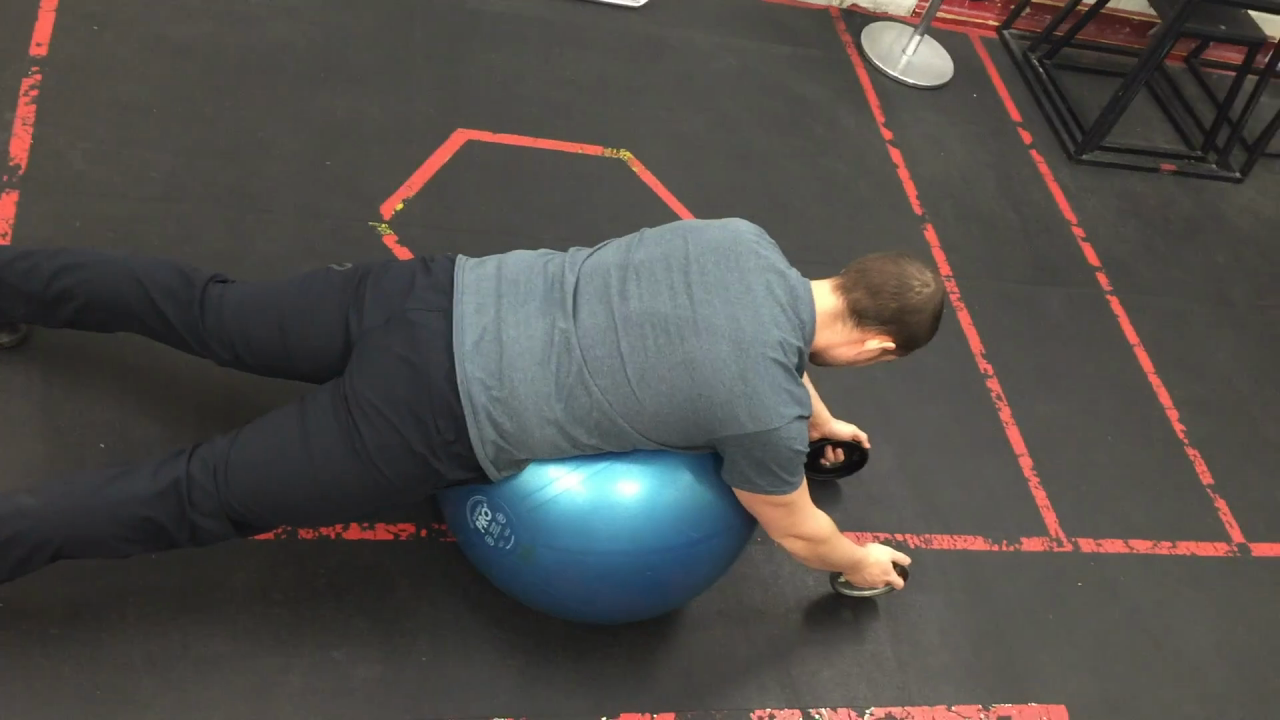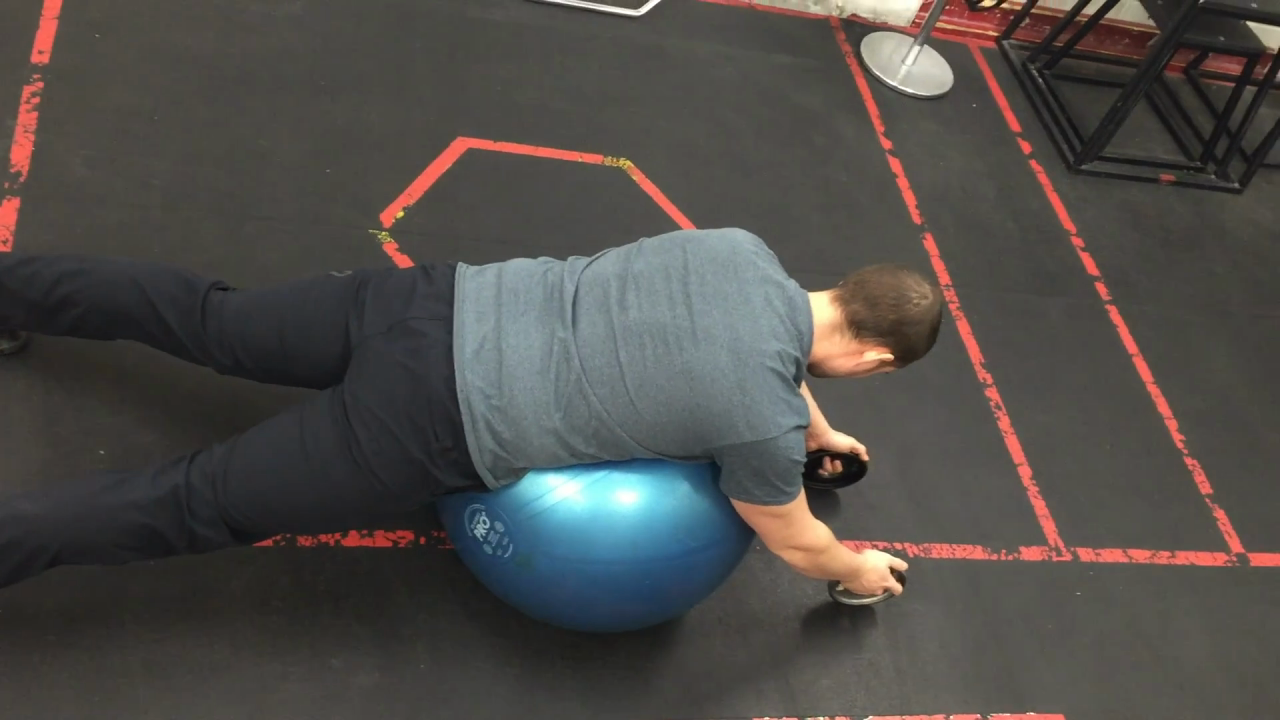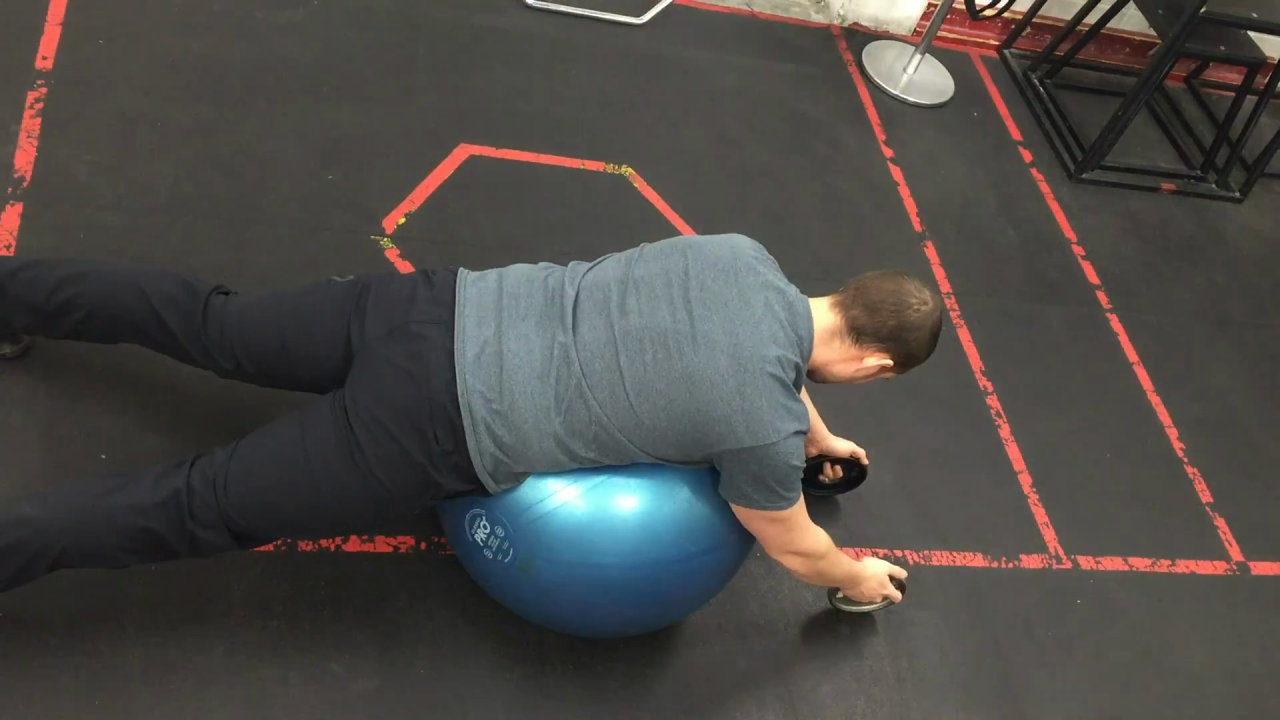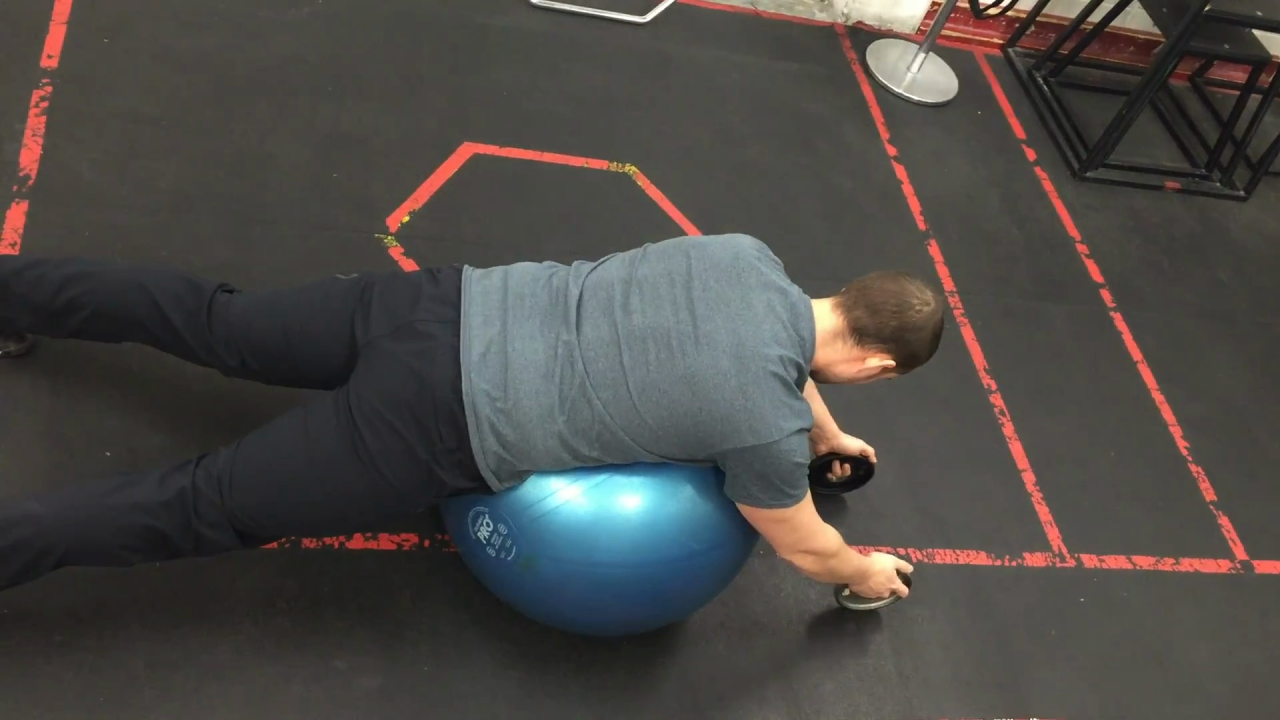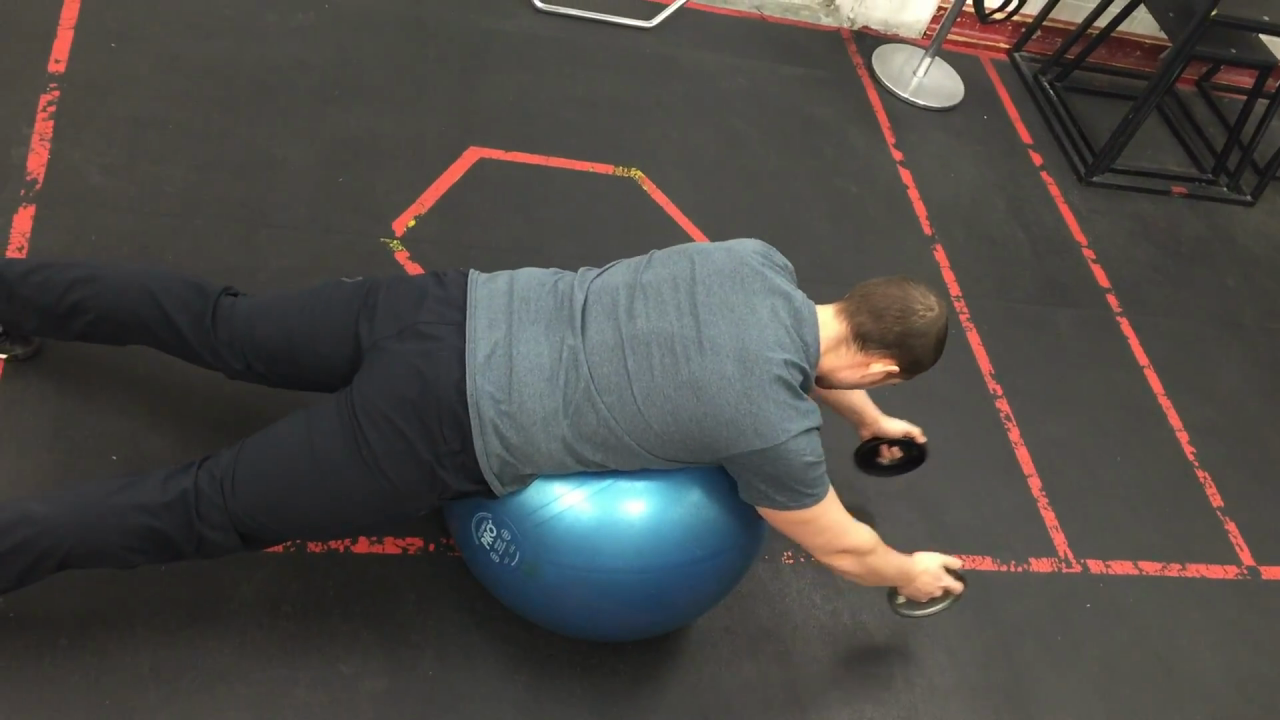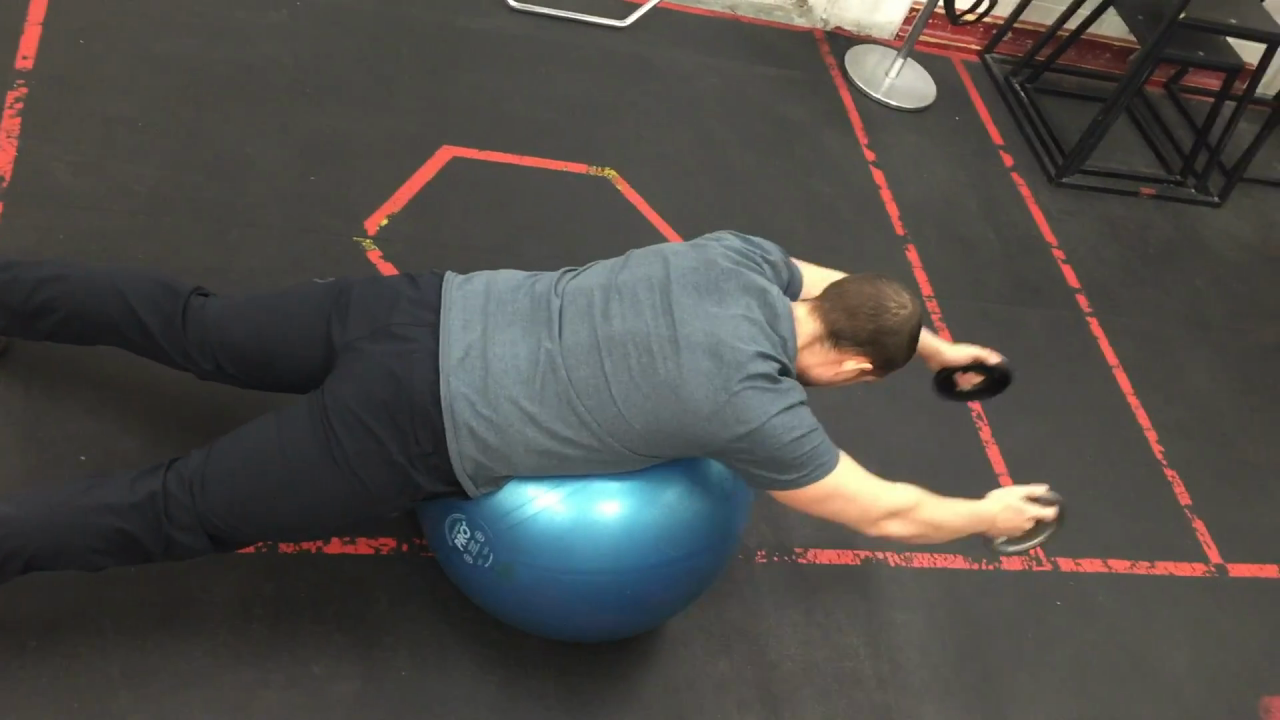
dt=0.4s
person 1, frame 1
left shoulder: (747, 244)
right shoulder: (764, 408)
right elbow: (796, 530)
left wrist: (817, 421)
right wrist: (863, 563)
left hip: (434, 297)
right hip: (431, 413)
left knee: (210, 312)
right knee: (200, 497)
person 1, frame 2
left shoulder: (745, 253)
right shoulder: (760, 422)
right elbow: (795, 543)
left wrist: (816, 429)
right wrist: (861, 572)
left hip: (433, 304)
right hip: (431, 422)
left knee: (209, 318)
right knee: (197, 505)
person 1, frame 3
left shoulder: (744, 258)
right shoulder: (762, 425)
right elbow: (795, 548)
left wrist: (817, 436)
right wrist: (859, 579)
left hip: (432, 309)
right hip: (429, 423)
left knee: (211, 325)
right knee: (199, 509)
person 1, frame 4
left shoulder: (750, 259)
right shoulder: (764, 423)
right elbow: (805, 547)
left wrist: (827, 434)
right wrist: (867, 574)
left hip: (440, 307)
right hip: (433, 423)
left knee: (215, 322)
right knee: (202, 507)
person 1, frame 5
left shoulder: (760, 264)
right shoulder: (771, 425)
right elbow: (842, 547)
left wrist: (870, 421)
right wrist: (914, 576)
left hip: (448, 311)
right hip: (440, 426)
left knee: (219, 327)
right knee: (206, 510)
person 1, frame 6
left shoulder: (739, 258)
right shoulder: (747, 407)
left elbow: (833, 284)
right elbow: (885, 511)
left wrist: (937, 347)
right wrist: (991, 515)
left hip: (423, 312)
right hip: (413, 424)
left knee: (192, 327)
right knee: (175, 511)
